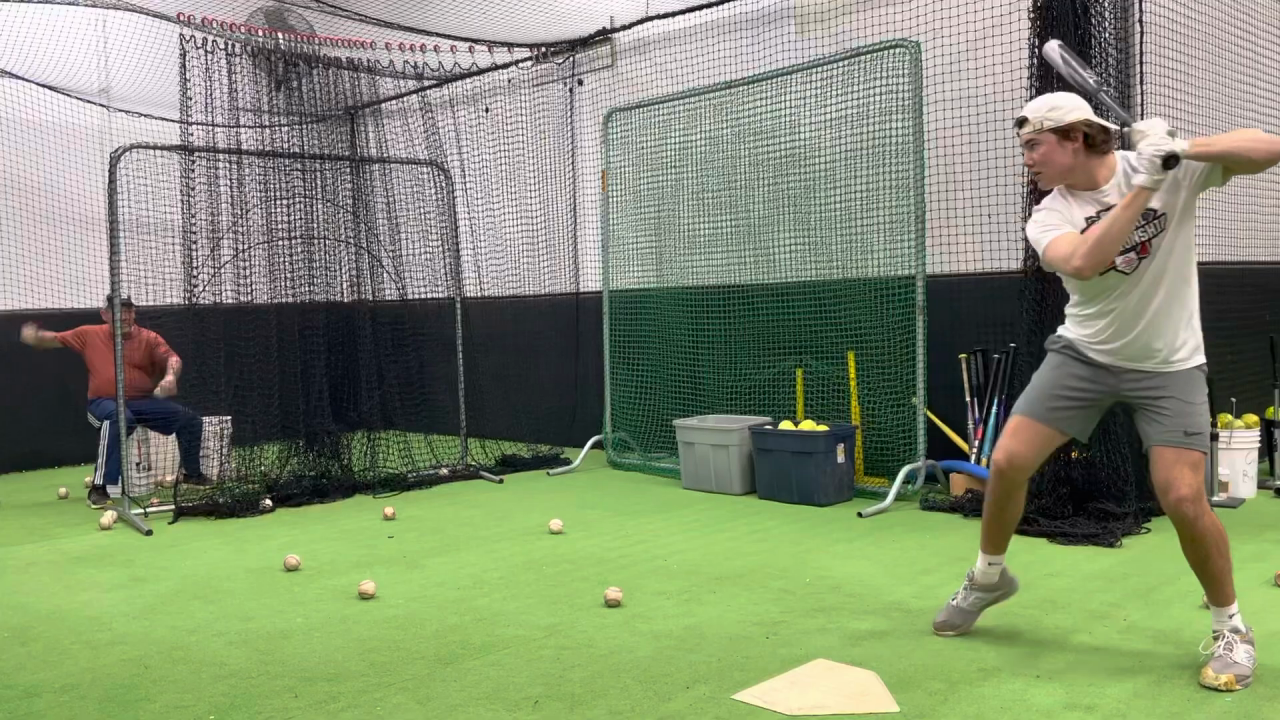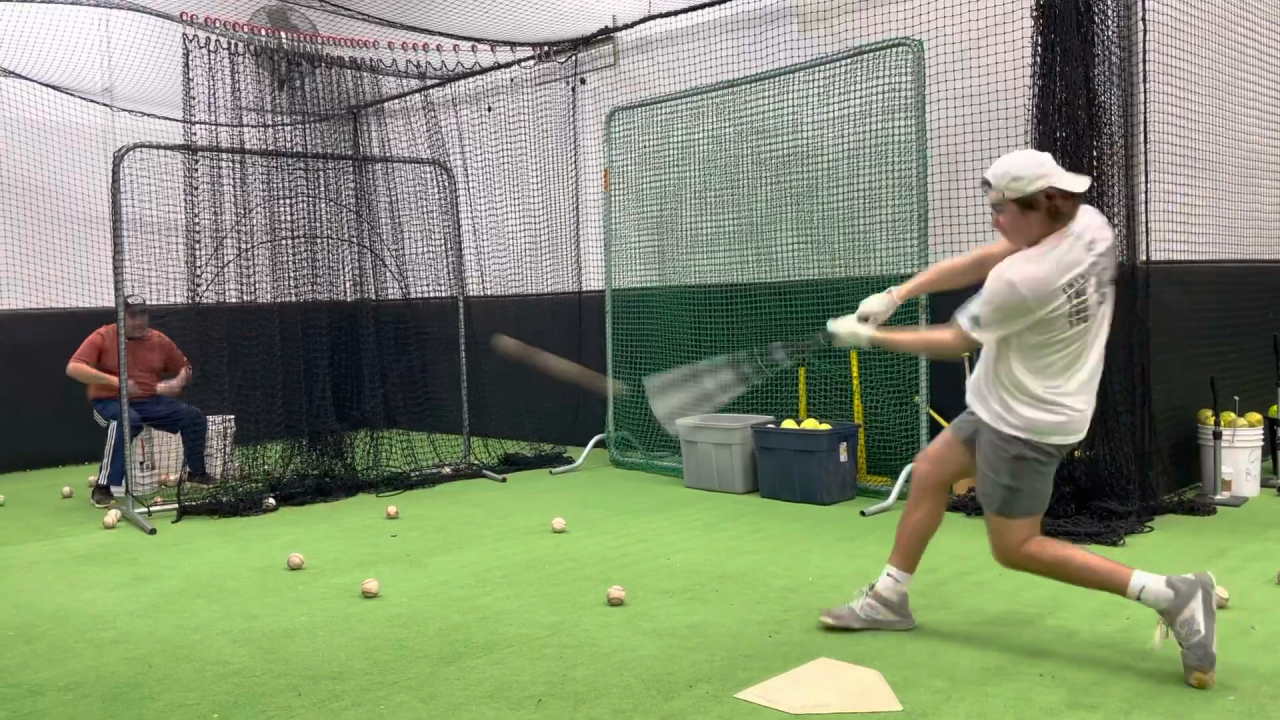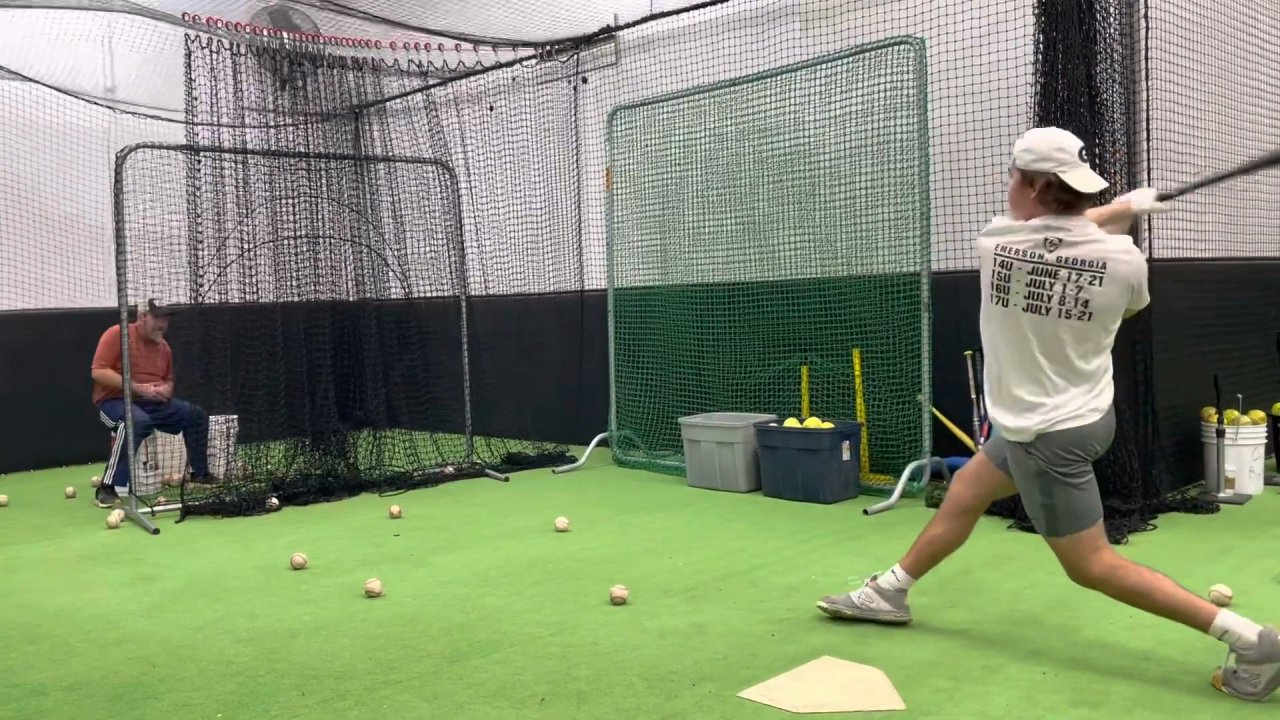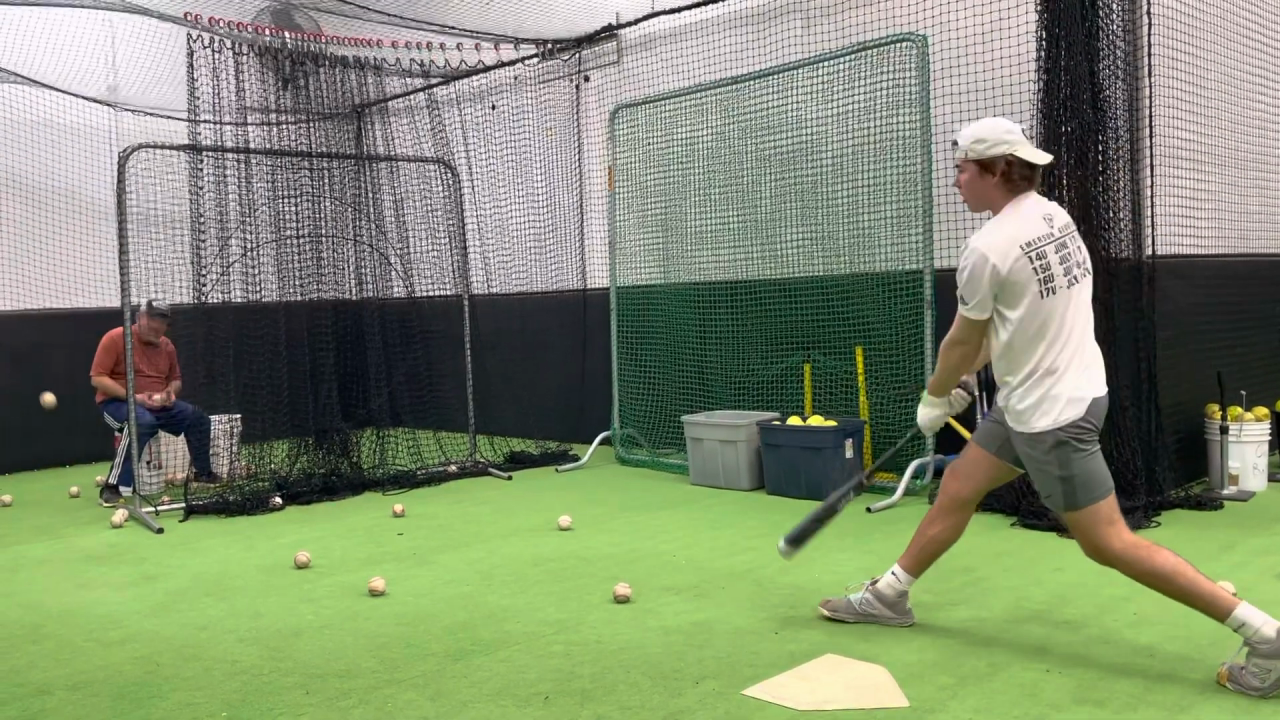
dt=0.7s
person 1, frame 1
left shoulder: (1171, 169)
right shoulder: (1048, 217)
right elbow: (1082, 262)
left wrist: (1183, 148)
right wrist: (1142, 186)
left hip: (1168, 362)
right hip: (1085, 354)
left knee: (1183, 499)
right knee: (1007, 462)
left ankle: (1231, 628)
right ankle: (989, 575)
person 1, frame 2
left shoulder: (1022, 281)
right shoulder: (1091, 222)
left elbow: (955, 343)
right elbow: (994, 253)
left wrist: (874, 336)
right wrist: (894, 295)
left hip: (1025, 421)
right hip: (1014, 403)
left knee: (1014, 548)
right knee: (927, 474)
left ankle: (1172, 596)
right ankle: (888, 597)
person 1, frame 3
left shoulder: (994, 241)
right shoulder: (1122, 257)
left wrist: (1120, 207)
right wrist: (1127, 212)
left hip: (1048, 431)
right hip: (1078, 414)
left knee: (1091, 565)
right knee: (963, 495)
right ankle: (887, 591)
person 1, frame 4
left shoulder: (987, 247)
right shoulder: (1053, 216)
left elbow: (962, 343)
left wrist: (934, 395)
right wrist: (957, 381)
left hip: (1053, 412)
right hip: (1028, 399)
left knee: (1110, 545)
right knee: (956, 488)
right ankle: (889, 594)
person 2, frame 1
left shoulder: (148, 338)
right shoulder: (89, 334)
left elbow: (173, 359)
right elbow: (53, 340)
left wrist: (171, 377)
right wrist: (34, 336)
left hip: (144, 401)
right hip: (105, 402)
left knee: (189, 419)
right knee: (118, 418)
left ankle: (192, 474)
right ankle: (100, 487)
person 2, frame 2
left shoulder: (161, 340)
right shoulder: (103, 337)
left elbow: (185, 368)
right elbow: (73, 368)
left wrist: (178, 383)
right wrist: (115, 381)
left hip: (151, 402)
right hip: (111, 402)
left knee: (194, 417)
right knee: (127, 421)
left ankle: (196, 473)
right ankle: (104, 487)
person 2, frame 3
left shoulder: (163, 347)
right shoulder: (117, 334)
left elbow: (168, 382)
right elbow: (98, 372)
left wrist: (166, 389)
right wrist: (138, 387)
left hip: (152, 403)
right hip: (115, 400)
left knee: (196, 415)
right knee: (137, 421)
left ankle: (200, 473)
right ankle: (109, 487)
person 2, frame 4
left shoulder: (167, 346)
right shoulder: (115, 338)
left elbow: (175, 379)
right elbow: (97, 378)
left wrist: (171, 392)
right wrist: (134, 397)
left hip: (157, 403)
right hip: (117, 401)
left knee: (198, 418)
right knee: (143, 422)
left ankle: (203, 473)
right ankle: (113, 487)
